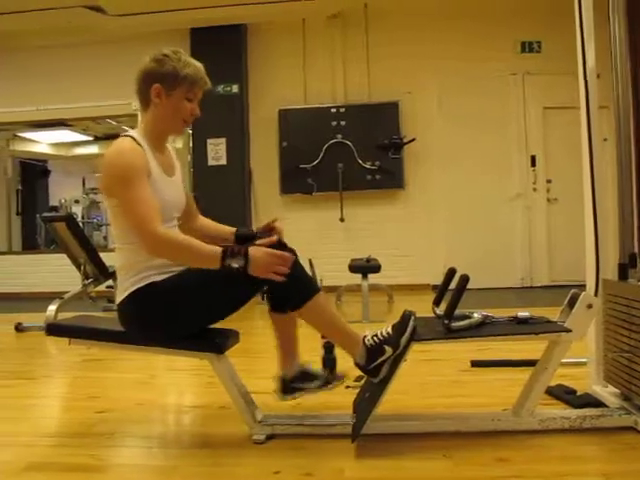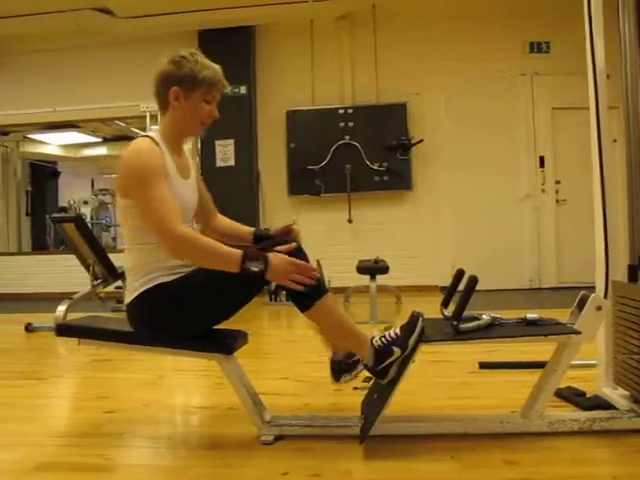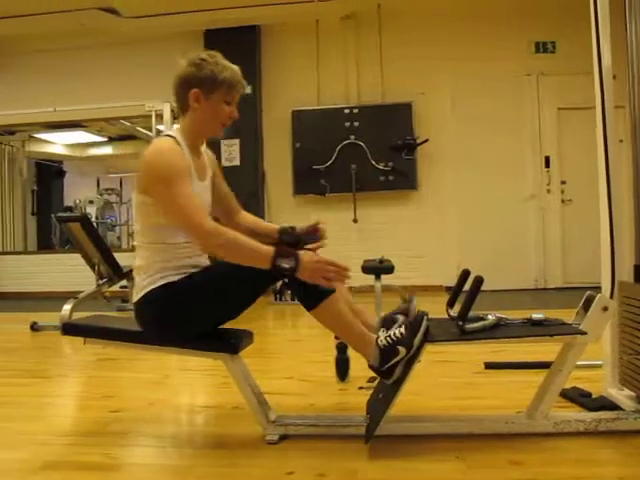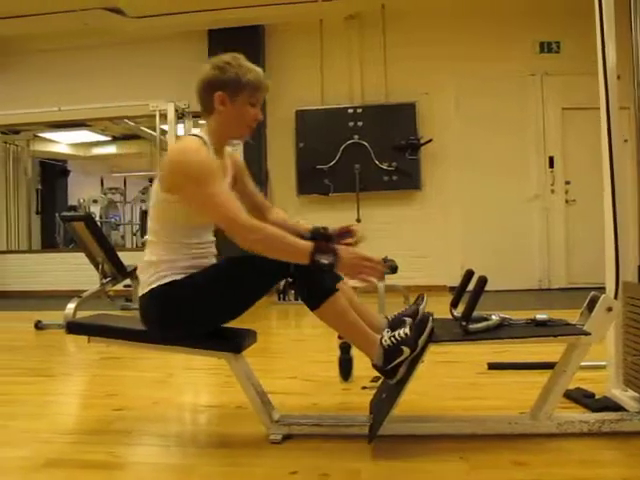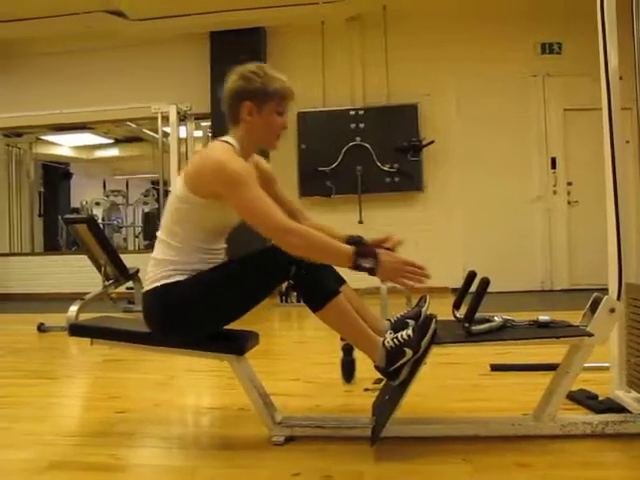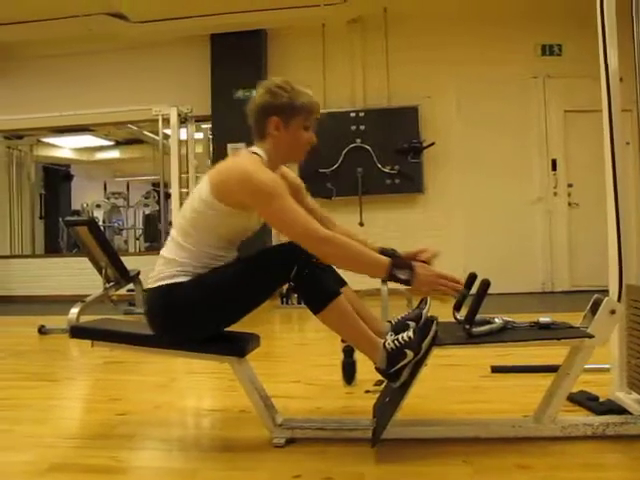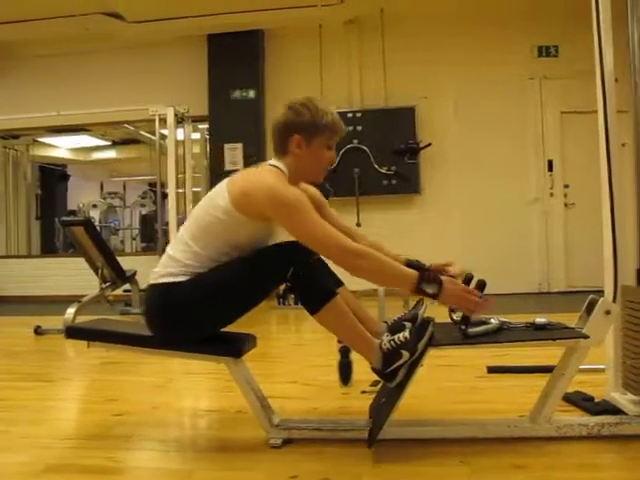
dt=0.1s
person 1, frame 1
left shoulder: (169, 155)
right shoulder: (125, 155)
left elbow: (191, 223)
right elbow: (155, 239)
left wrist: (245, 238)
right wrist: (239, 259)
left hip: (173, 290)
right hip: (146, 303)
left knee: (274, 252)
right knee: (277, 263)
left ankle: (291, 370)
right ankle: (363, 352)
person 1, frame 2
left shoulder: (184, 157)
right shoulder: (143, 156)
left elbow: (211, 221)
right elbow: (176, 240)
left wrist: (266, 238)
right wrist: (260, 264)
left hip: (180, 290)
right hip: (155, 303)
left knee: (285, 254)
right knee: (262, 260)
left ankle: (346, 353)
right ankle: (371, 352)
person 1, frame 3
left shoulder: (204, 157)
right shoulder: (165, 155)
left elbow: (235, 217)
right elbow: (207, 234)
left wrist: (288, 236)
right wrist: (288, 260)
left hip: (190, 289)
right hip: (163, 303)
left knee: (299, 252)
right knee: (293, 264)
left ankle: (373, 332)
right ankle: (376, 353)
person 1, frame 4
left shoulder: (227, 158)
right shoulder: (190, 156)
left elbow: (267, 214)
right elbow: (245, 232)
left wrist: (323, 237)
right wrist: (326, 255)
left hip: (192, 288)
right hip: (168, 301)
left knee: (300, 248)
right knee: (288, 256)
left ankle: (382, 330)
right ankle: (382, 352)
person 1, frame 5
left shoulder: (253, 166)
right shoulder: (222, 162)
left elbow: (301, 219)
right elbow: (286, 234)
left wrist: (362, 245)
right wrist: (369, 261)
left hip: (196, 289)
right hip: (170, 301)
left knee: (307, 255)
right knee: (290, 258)
left ankle: (384, 332)
right ankle: (384, 354)
person 1, frame 6
left shoulder: (278, 175)
right shoulder: (249, 174)
left elbow: (332, 230)
right elbow: (321, 243)
left wrist: (398, 257)
right wrist: (402, 272)
left hip: (197, 292)
right hip: (173, 302)
left knee: (302, 260)
right knee: (296, 261)
left ankle: (386, 336)
right ankle: (386, 355)
person 1, frame 7
left shoulder: (300, 190)
right shoulder: (272, 188)
left elbow: (355, 241)
right elbow: (348, 257)
left wrist: (421, 269)
right wrist: (432, 286)
left hip: (196, 293)
right hip: (172, 302)
left knee: (302, 260)
right knee: (293, 261)
left ankle: (381, 335)
right ankle: (380, 357)
